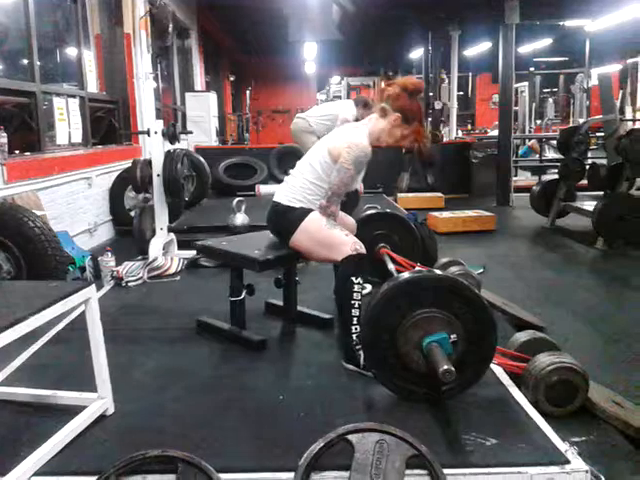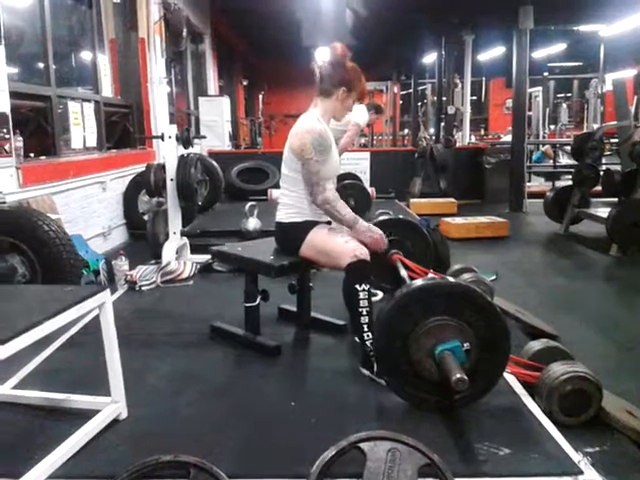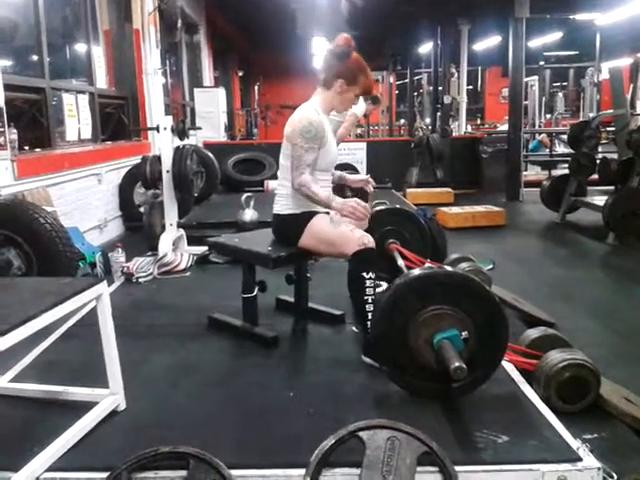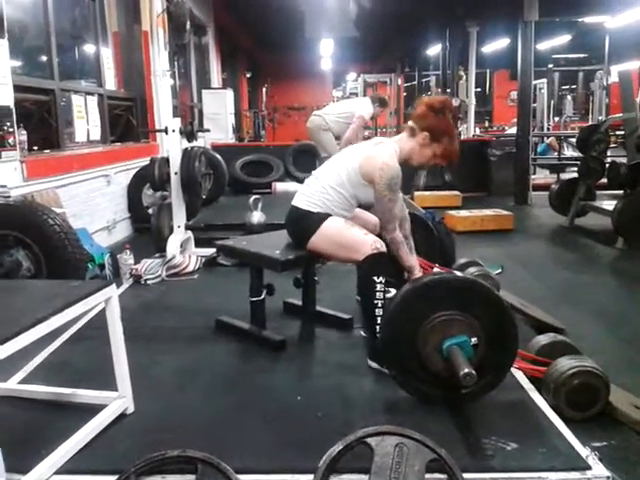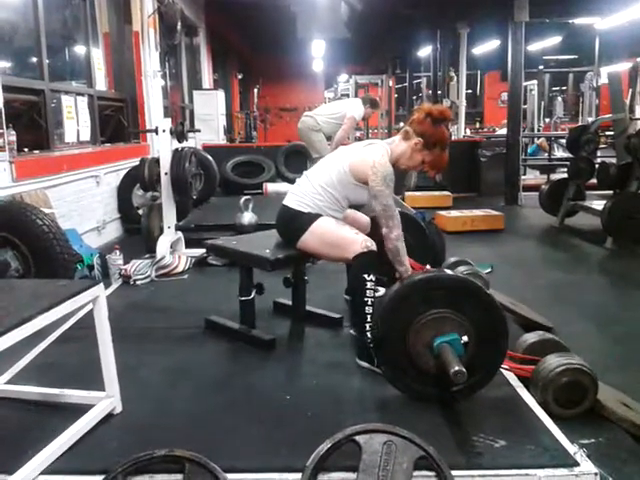
dt=1s
person 1, frame 1
left shoulder: (357, 131)
right shoulder: (359, 147)
right elbow: (330, 202)
left wrist: (342, 232)
right wrist: (338, 237)
left hip: (300, 207)
right hip: (289, 213)
left knee: (356, 231)
right knee: (353, 253)
right ankle: (353, 352)
person 1, frame 2
left shoulder: (315, 124)
right shoulder: (314, 131)
right elbow: (320, 196)
left wrist: (355, 219)
right wrist: (358, 225)
left hip: (310, 220)
right hip: (296, 226)
left knee: (363, 238)
right knee: (357, 256)
left ankle: (364, 307)
right ankle: (371, 357)
person 1, frame 3
left shoulder: (318, 117)
right shoulder: (310, 120)
right elbow: (301, 182)
left wrist: (347, 178)
right wrist: (337, 204)
left hip: (310, 212)
right hip: (293, 218)
left knee: (364, 221)
right knee: (362, 245)
left ankle: (369, 293)
right ankle: (373, 345)
person 1, frame 4
left shoulder: (386, 147)
right shoulder: (387, 165)
left elbow: (399, 215)
right elbow: (392, 230)
left wrist: (412, 258)
right wrist: (414, 272)
left hip: (320, 209)
right hip: (307, 217)
left knee: (380, 231)
right knee: (374, 250)
left ankle: (378, 308)
right ankle: (380, 352)
person 1, frame 5
left shoulder: (378, 149)
right shoulder: (380, 164)
left elbow: (389, 218)
right elbow: (391, 229)
left wrist: (403, 263)
right wrist: (407, 279)
left hip: (309, 208)
right hip: (297, 217)
left knee: (368, 227)
right knee: (364, 249)
left ankle: (357, 292)
right ankle: (368, 349)
